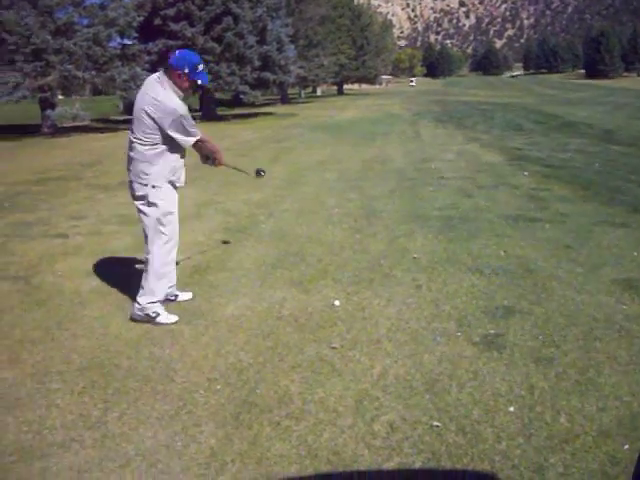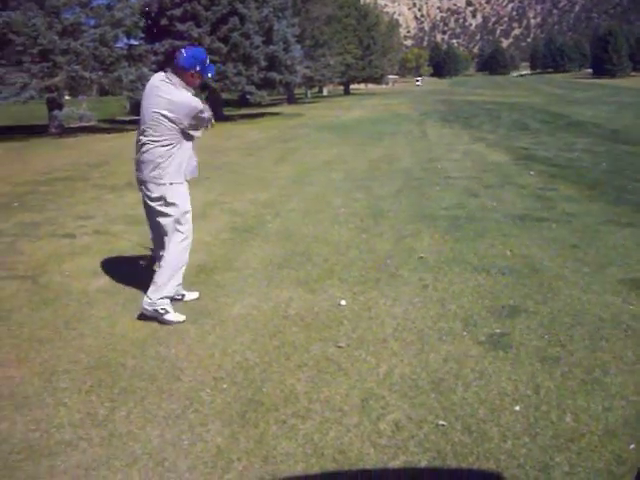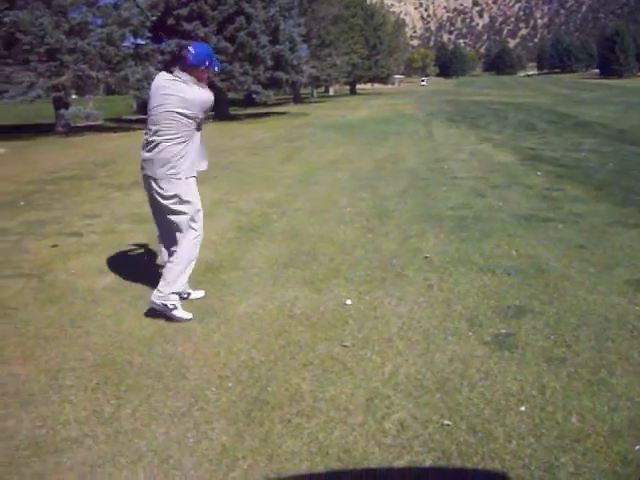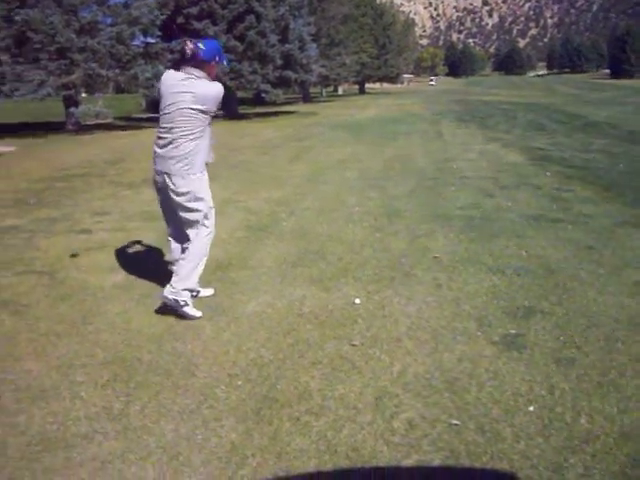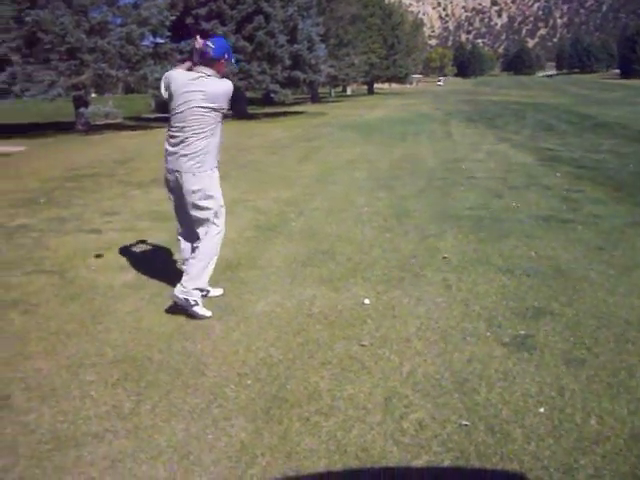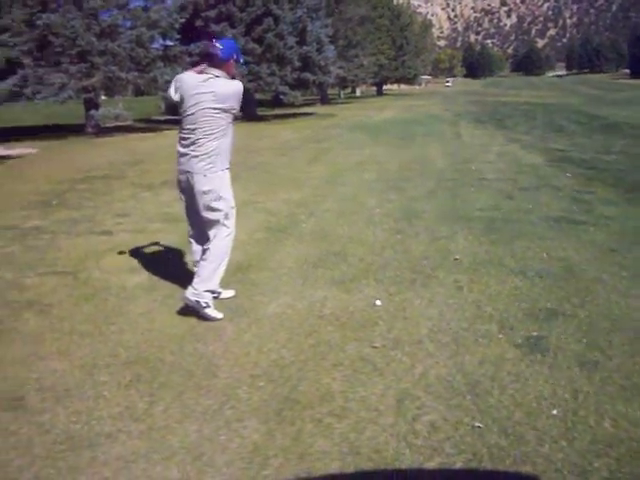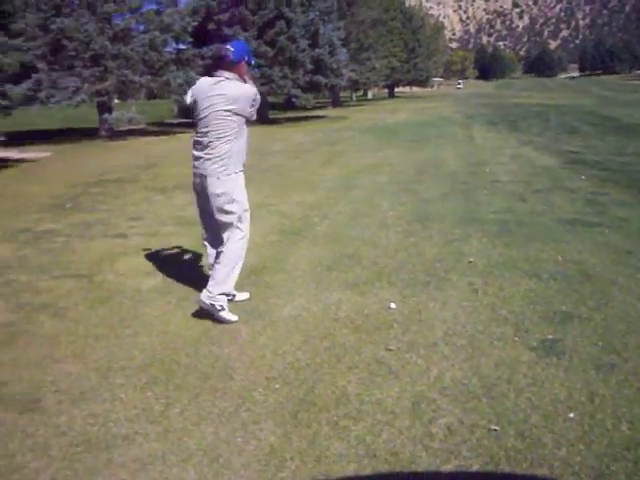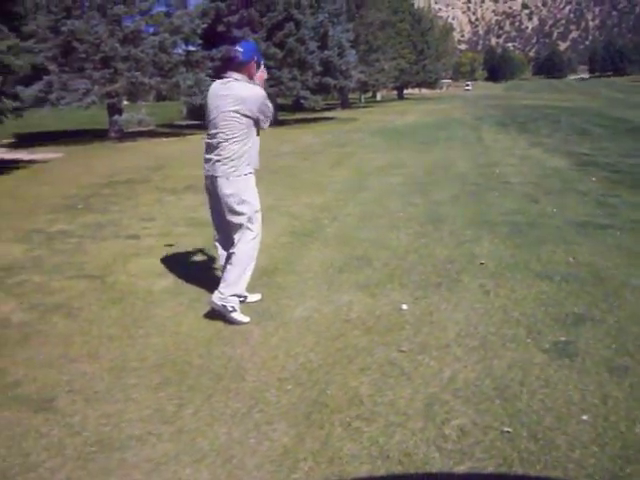
dt=0.1s
person 1, frame 1
left shoulder: (154, 80)
right shoulder: (170, 106)
right elbow: (196, 141)
left wrist: (205, 151)
right wrist: (216, 155)
left hip: (149, 174)
right hip: (154, 179)
left knee: (165, 233)
right knee: (165, 237)
left ankle: (164, 288)
right ankle: (147, 305)
person 1, frame 2
left shoulder: (157, 80)
right shoulder: (189, 104)
right elbow: (206, 120)
left wrist: (199, 115)
right wrist: (206, 115)
left hip: (152, 172)
right hip: (165, 177)
left knee: (167, 231)
right knee: (179, 235)
left ankle: (170, 288)
right ankle: (155, 301)
person 1, frame 3
left shoulder: (160, 81)
right shoulder: (203, 97)
left hip: (152, 171)
right hip: (175, 175)
left knee: (169, 232)
right knee: (190, 231)
left ankle: (176, 286)
right ankle: (166, 295)
person 1, frame 4
left shoulder: (168, 79)
right shoulder: (214, 91)
left wrist: (189, 57)
right wrist: (196, 57)
left hip: (163, 168)
right hip: (187, 171)
left knee: (179, 230)
right knee: (202, 228)
left ankle: (186, 283)
right ankle: (177, 291)
person 1, frame 5
left shoulder: (177, 79)
right shoulder: (224, 88)
left wrist: (195, 59)
right wrist: (201, 59)
left hip: (173, 167)
right hip: (199, 170)
left knee: (189, 229)
right knee: (212, 228)
left ankle: (195, 283)
right ankle: (188, 290)
person 1, frame 6
left shoulder: (187, 81)
right shoulder: (234, 88)
left wrist: (205, 63)
right wrist: (215, 61)
left hip: (186, 169)
right hip: (210, 171)
left knee: (199, 231)
right knee: (223, 229)
left ankle: (207, 285)
right ankle: (199, 292)
person 1, frame 7
left shoulder: (201, 85)
right shoulder: (246, 91)
left wrist: (220, 69)
right wrist: (242, 79)
left hip: (201, 171)
right hip: (225, 173)
left knee: (214, 233)
right knee: (236, 232)
left ankle: (221, 288)
right ankle: (214, 295)
person 1, frame 8
left shoulder: (215, 88)
right shoulder: (255, 94)
right elbow: (265, 121)
left hip: (213, 172)
right hip: (236, 174)
left knee: (226, 234)
right knee: (248, 233)
left ankle: (233, 289)
right ankle: (226, 297)
